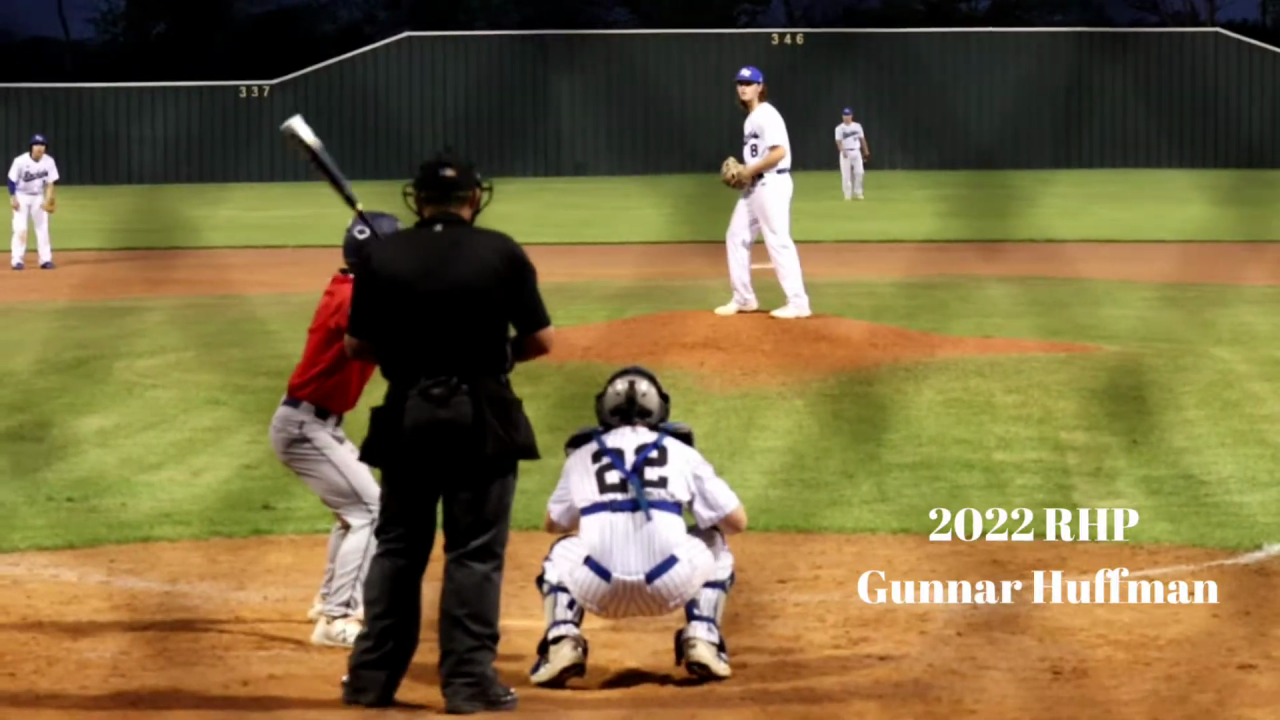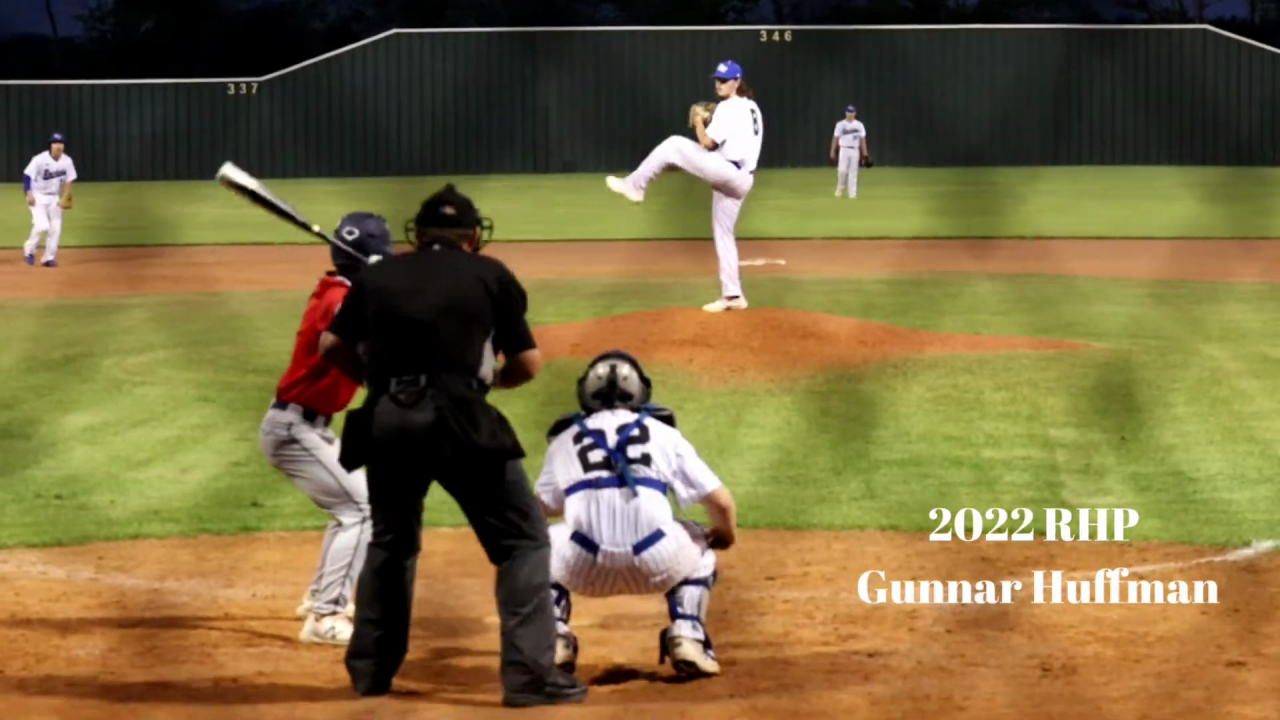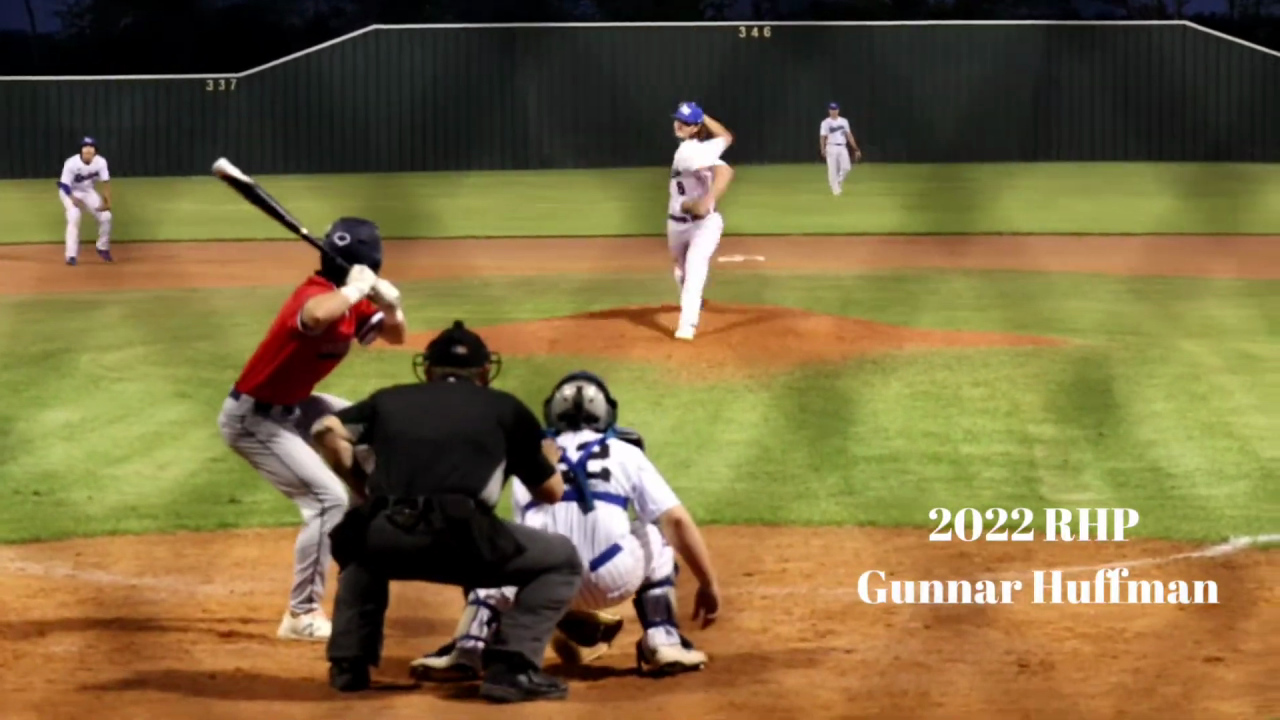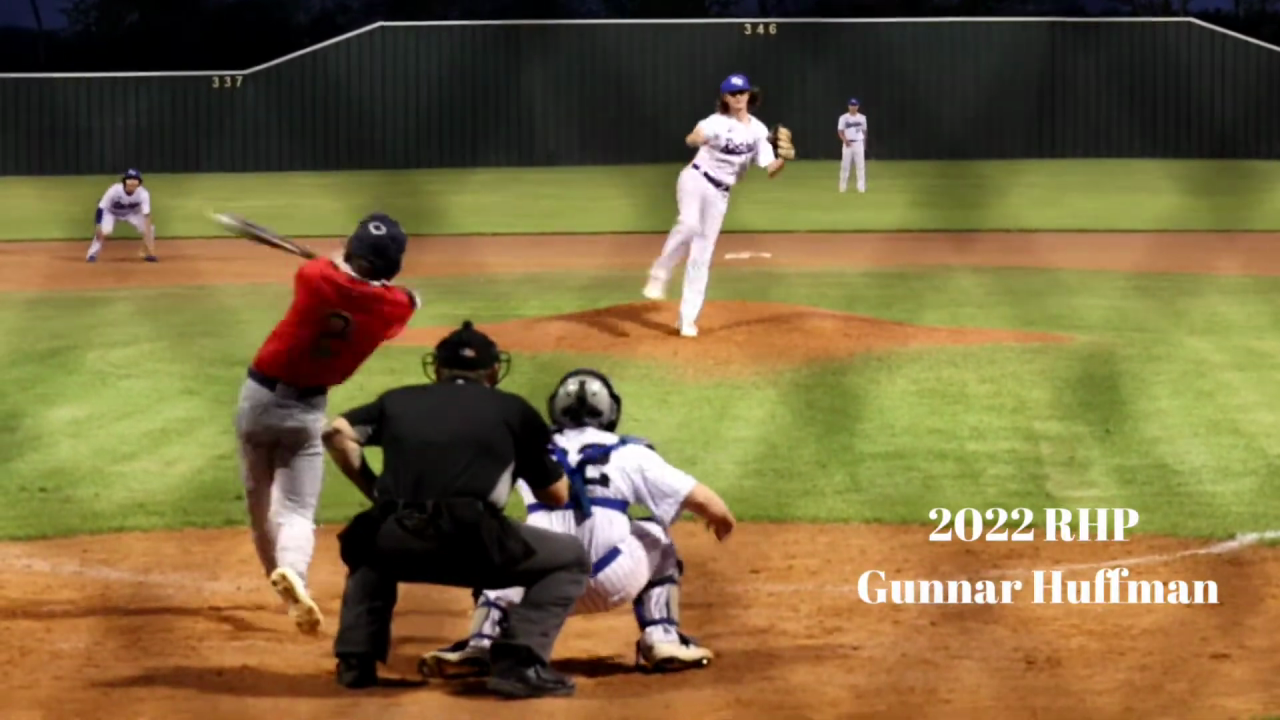
dt=0.7s
person 1, frame 1
left shoulder: (382, 255)
right shoulder: (500, 252)
left elbow: (357, 346)
right elbow: (541, 339)
left hip: (408, 415)
right hip: (480, 415)
left knee: (398, 548)
right knee: (475, 553)
left ankle: (372, 676)
right ankle: (468, 681)
person 1, frame 2
left shoulder: (379, 273)
right shoulder: (491, 275)
left elbow: (331, 346)
right elbow: (527, 364)
right wrist: (497, 373)
left hip: (386, 422)
right hip: (458, 421)
left knee: (390, 546)
right knee: (523, 542)
left ankle: (369, 669)
right ankle: (530, 674)
person 1, frame 3
left shoulder: (389, 399)
right shoulder: (506, 407)
left elbow: (326, 431)
right elbow: (551, 492)
left wrist: (363, 487)
right wrist: (548, 457)
left hip: (385, 539)
right hip: (457, 539)
left knee: (366, 539)
right knee: (562, 561)
left ankle: (348, 663)
right ankle: (512, 669)
person 1, frame 4
left shoulder: (399, 399)
right shoulder: (514, 409)
left elbow: (337, 432)
right elbow: (556, 496)
left wrist: (374, 491)
right wrist: (539, 452)
left hip: (396, 543)
right hip: (469, 543)
left knee: (374, 538)
right knee: (572, 559)
left ankle: (356, 658)
right ankle: (519, 663)
person 2, frame 1
left shoulder: (356, 290)
right shoulder: (349, 297)
left hip: (314, 421)
right hip: (305, 425)
left knee: (355, 510)
right knee: (372, 513)
left ankle: (332, 600)
right ankle: (335, 620)
person 2, frame 2
left shoulder: (351, 292)
right shoulder: (335, 297)
left hip: (308, 425)
right hip: (294, 428)
left knee: (348, 505)
right knee: (364, 510)
left ankle: (323, 597)
right ankle: (324, 618)
person 2, frame 3
left shoulder: (350, 303)
right shoulder: (315, 296)
left elbow: (395, 336)
right elbow: (318, 316)
left wrist: (390, 304)
right wrist: (357, 289)
left hip: (285, 407)
right hip: (252, 417)
right knee: (329, 500)
right ankle: (302, 615)
person 2, frame 4
left shoulder: (320, 276)
right shoulder: (400, 304)
left hip: (258, 397)
right hip: (307, 410)
left knee: (260, 504)
right knee: (299, 510)
left ankle: (284, 579)
right ankle: (292, 572)
person 3, frame 1
left shoulder: (582, 455)
right shoulder: (681, 452)
left elbow: (553, 523)
right elbow: (737, 521)
right wrist: (708, 514)
left hip: (599, 589)
right hip: (669, 585)
left knee: (561, 555)
right knee: (714, 547)
left ankle: (562, 645)
right ankle: (702, 641)
person 3, frame 2
left shoulder: (565, 438)
right shoulder: (661, 432)
left elbow: (542, 508)
right elbow: (720, 503)
right wrist: (725, 534)
left hip: (586, 564)
right hip: (657, 560)
right knee: (697, 550)
left ankle: (554, 643)
right ankle: (686, 638)
person 3, frame 3
right shoulder: (626, 452)
right elbow: (677, 520)
right wrist: (708, 585)
right hip: (612, 577)
right knee: (653, 541)
left ankle: (466, 651)
right ankle: (663, 643)
person 3, frame 4
right shoulder: (630, 453)
right elbow: (700, 500)
right wrist: (724, 519)
right hip: (613, 580)
right knee: (653, 539)
left ankle: (481, 647)
right ankle: (661, 639)
person 4, frame 1
left shoulder: (767, 114)
right shoulder: (750, 119)
left elbow: (779, 153)
left wrist: (750, 170)
right wrist: (743, 172)
left hip: (772, 184)
right hip: (756, 185)
left knee: (778, 242)
right knee: (736, 237)
left ankle: (798, 303)
right ankle: (744, 298)
person 4, frame 2
left shoulder: (728, 108)
right shoulder: (752, 107)
left elbow: (707, 143)
left wrist: (698, 123)
right wrist: (707, 126)
left hip: (724, 171)
right hip: (743, 180)
left knee: (673, 145)
right knee: (723, 235)
left ankle: (634, 185)
right ankle: (732, 296)
person 4, frame 3
left shoulder: (692, 151)
right shoulder: (701, 146)
left elbow: (724, 171)
right elbow: (725, 137)
left wrist: (708, 201)
right wrist: (704, 117)
left hip: (704, 223)
left knee: (696, 266)
right knee: (681, 268)
left ankle: (688, 323)
right ankle: (693, 300)
person 4, frame 4
left shoulder: (759, 131)
right shoulder: (716, 121)
left elbow: (771, 170)
right elbow: (691, 140)
left wrist: (784, 157)
right wrist: (700, 138)
left hip: (720, 194)
right hip: (696, 179)
left knee: (702, 254)
right knee: (688, 225)
left ankle: (687, 318)
right ankle: (659, 273)
